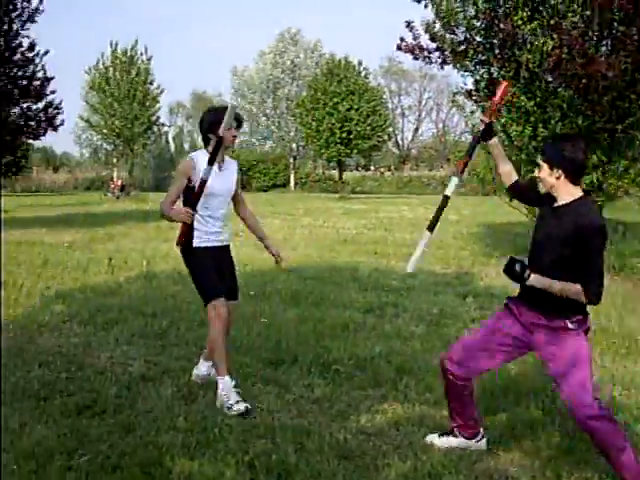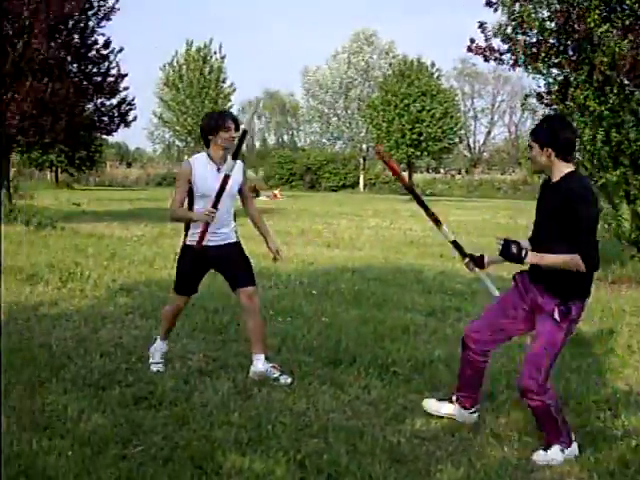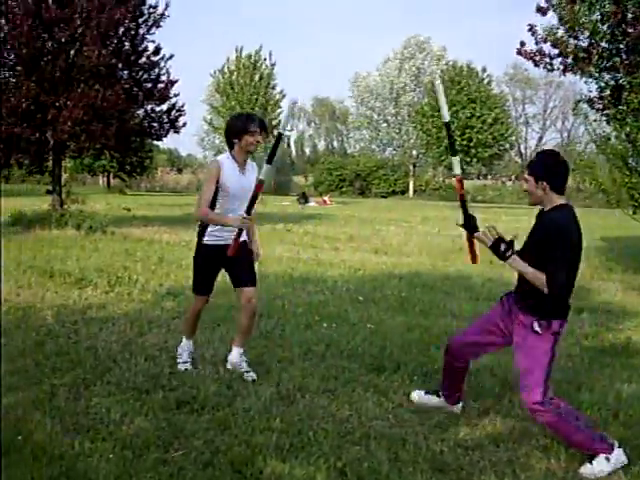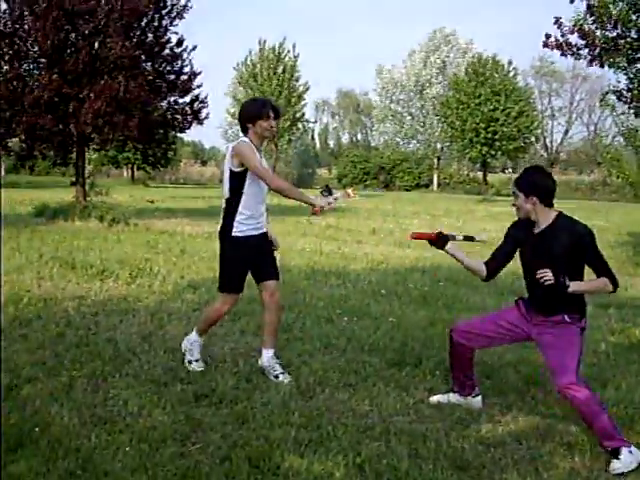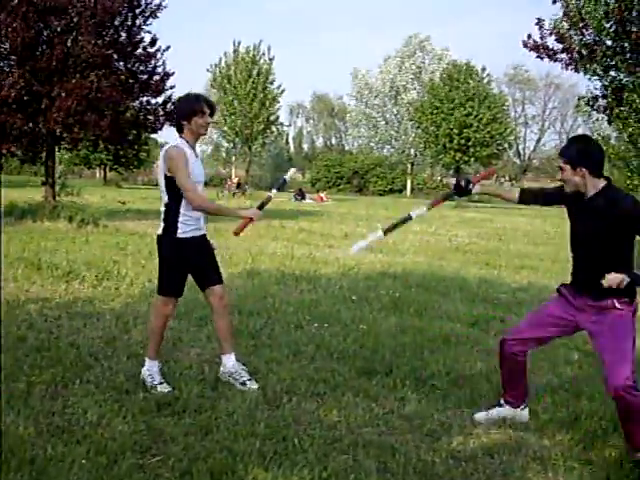
dt=0.4s
person 1, frame 1
left shoulder: (588, 222)
right shoulder: (549, 199)
left elbow: (591, 292)
right elbow: (513, 185)
left wrist: (532, 278)
right wrist: (492, 140)
left hip: (562, 328)
right hip: (520, 314)
left knee: (586, 410)
right knee: (454, 366)
right ankle: (468, 434)
person 1, frame 2
left shoulder: (579, 193)
right shoulder: (551, 185)
left elbow: (588, 261)
left wrist: (526, 256)
right wrist: (490, 259)
left hip: (560, 303)
right hip: (530, 288)
left knee: (531, 384)
right knee: (475, 338)
left ankle: (563, 443)
right ankle: (465, 405)
person 1, frame 3
left shoulder: (560, 224)
right shoulder: (549, 215)
left elbow: (552, 285)
left wrist: (508, 258)
right wrist: (479, 233)
left hip: (540, 322)
right hip: (514, 307)
left knee: (535, 399)
right knee: (458, 345)
left ankle: (606, 451)
right ankle: (450, 398)
person 1, frame 4
left shoulder: (576, 233)
right shoulder: (520, 230)
left elbow: (609, 283)
right elbow: (488, 271)
left wrist: (566, 285)
right wrist: (447, 247)
left hip: (563, 322)
right hip: (527, 312)
left knee: (568, 384)
right knee: (461, 334)
right ankle: (466, 392)
person 1, frame 5
right shoulder: (571, 194)
right elbow: (527, 196)
right wrist: (474, 189)
left hip: (612, 307)
right hip: (572, 298)
right knee: (512, 342)
right ankle: (515, 405)
person 2, frame 1
left shoulder: (233, 167)
right shoulder: (191, 163)
left elbow: (242, 208)
right elbow: (165, 206)
left wrist: (266, 242)
right wrist: (177, 214)
left hip: (221, 247)
right hip: (197, 248)
left knee: (225, 311)
right knee: (218, 311)
left ankle: (205, 367)
right ankle: (226, 387)
person 2, frame 2
left shoulder: (238, 167)
right shoulder: (190, 166)
left elbow: (249, 206)
right elbow: (174, 212)
left wrist: (269, 239)
right wrist: (195, 216)
left hip: (229, 245)
right hip: (197, 247)
left knee: (251, 300)
right knee: (178, 303)
left ankle: (260, 363)
right ankle: (160, 346)
person 2, frame 3
left shoulder: (253, 169)
right shoulder: (218, 166)
right elbow: (201, 212)
left wrist: (253, 240)
right wrist: (228, 220)
left hip: (238, 245)
right hip: (210, 245)
left knee: (250, 301)
right knee: (200, 302)
left ankle: (237, 356)
right ankle: (186, 345)
person 2, frame 4
left shoulder: (258, 154)
right shoulder: (242, 148)
right elbow: (274, 183)
left wrist: (267, 231)
right wrist: (311, 200)
left hip: (258, 236)
right hip: (236, 237)
left knee: (273, 295)
right knee: (227, 302)
left ankle: (268, 357)
right ankle: (194, 340)
person 2, frame 5
left shoulder: (192, 152)
right shoulder: (175, 152)
right elbow: (196, 201)
right wrist: (239, 211)
left hip: (196, 237)
right hip: (175, 239)
left knee: (220, 299)
right knee: (165, 305)
left ankle: (229, 365)
right ankle: (150, 368)
